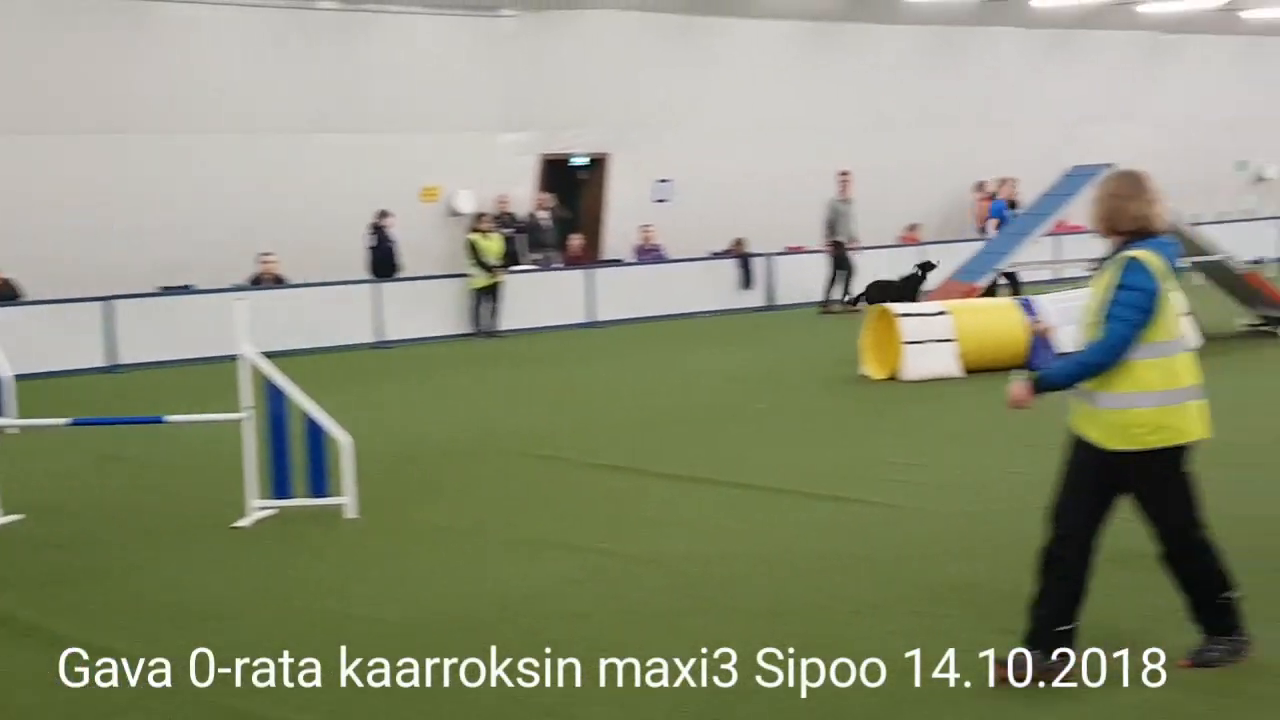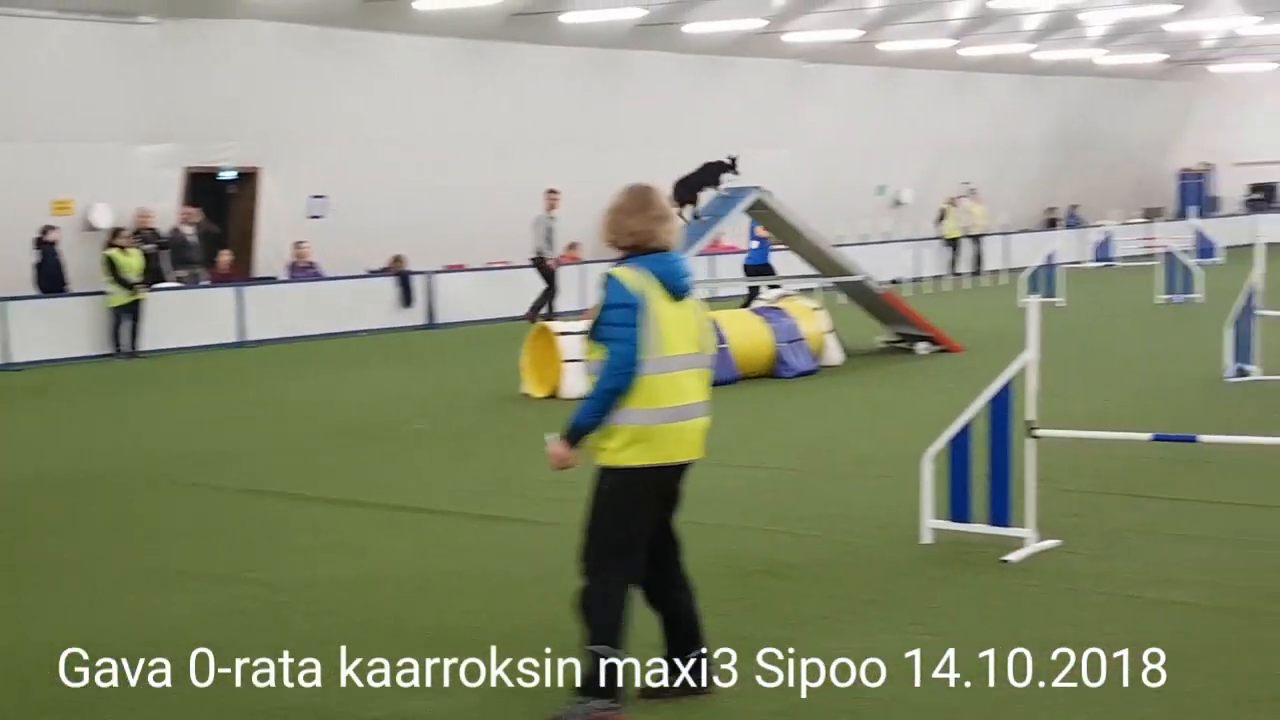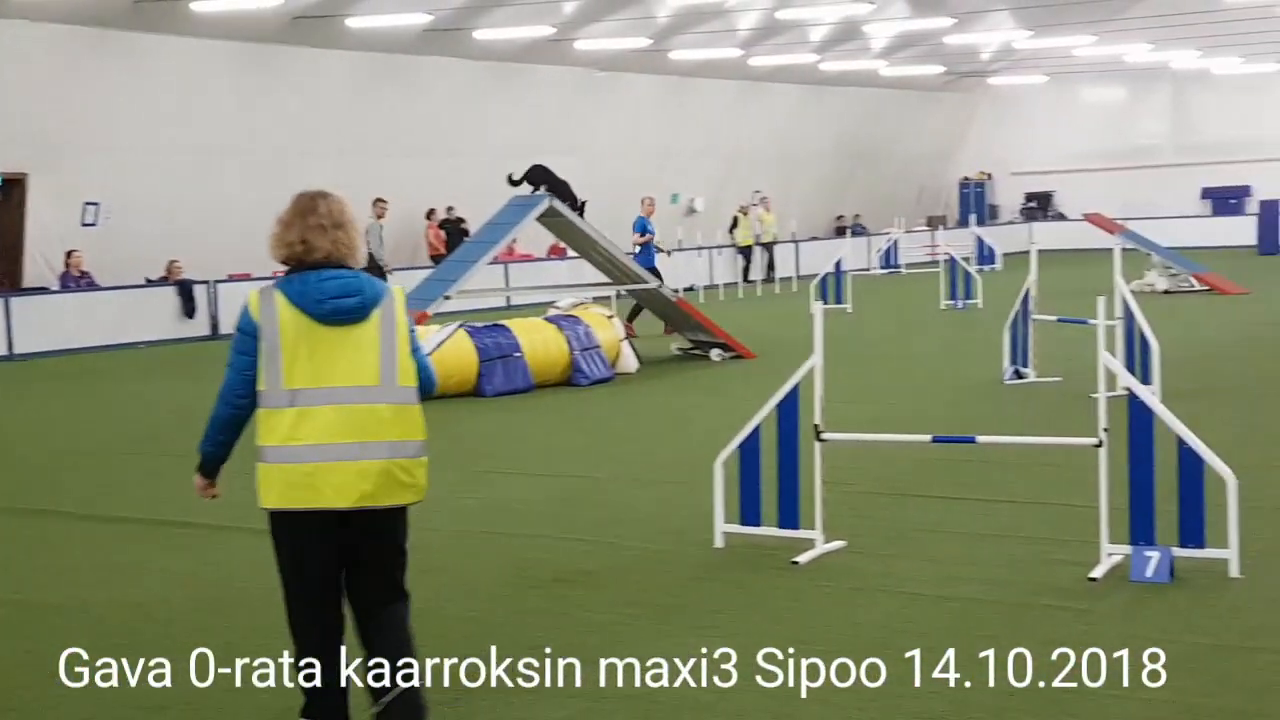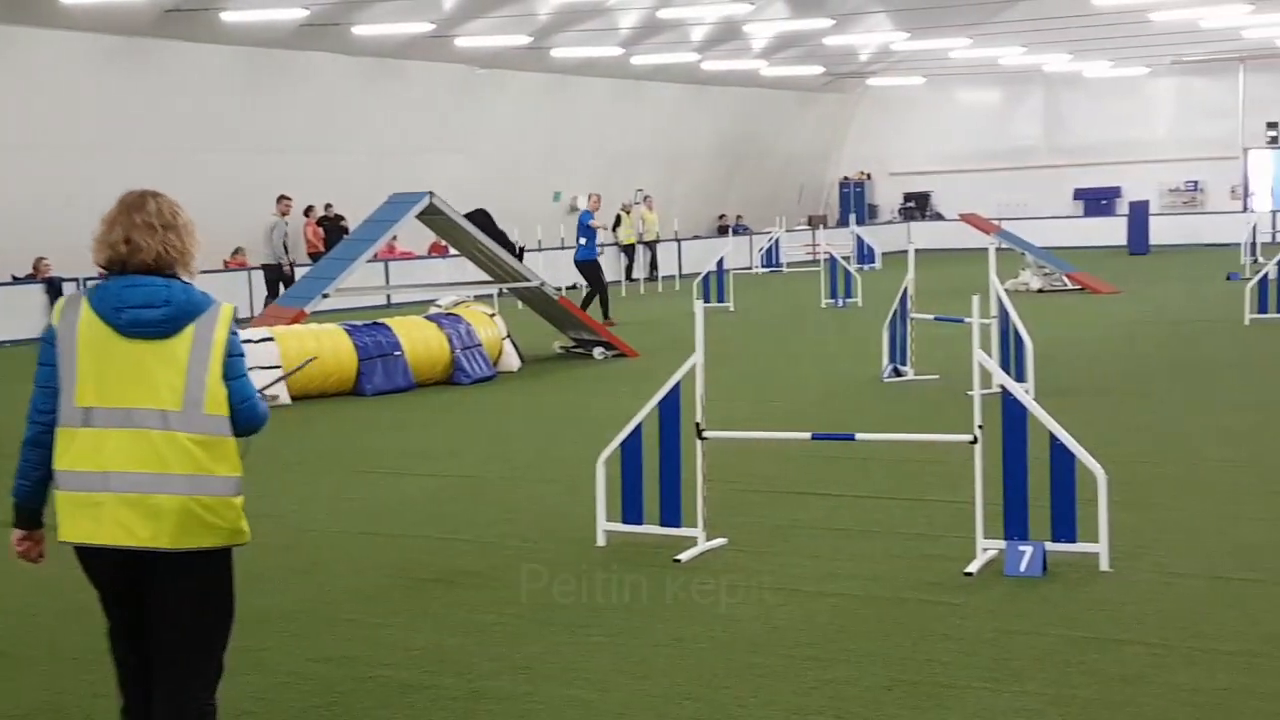
dt=0.5s
person 1, frame 1
left shoulder: (1136, 266)
right shoulder: (1127, 263)
left elbow: (1111, 349)
left wrist: (1037, 383)
left hip: (1147, 425)
right hip: (1103, 425)
left knee: (1178, 533)
right knee: (1069, 528)
left ankle: (1226, 631)
right ankle: (1049, 646)
person 1, frame 2
left shoulder: (623, 283)
right shoulder: (681, 281)
left elbow: (618, 371)
right elbow: (701, 357)
left wrist: (571, 435)
left hip: (640, 443)
right hip: (677, 439)
left knee: (605, 564)
right knee: (656, 552)
right ankle: (690, 665)
person 1, frame 3
left shoulder: (265, 307)
right shoulder: (389, 300)
left elbow: (236, 399)
right elbow: (425, 386)
left wrist: (208, 463)
left hip: (300, 483)
right hip: (382, 479)
left knee: (315, 614)
right knee: (383, 599)
person 1, frame 4
left shoulder: (69, 316)
right shoulder: (210, 316)
left elbow: (41, 423)
right elbow: (245, 418)
left wrist: (24, 514)
right wrist: (260, 402)
left hip: (97, 517)
right hip: (190, 517)
left knee: (135, 651)
right knee: (185, 667)
